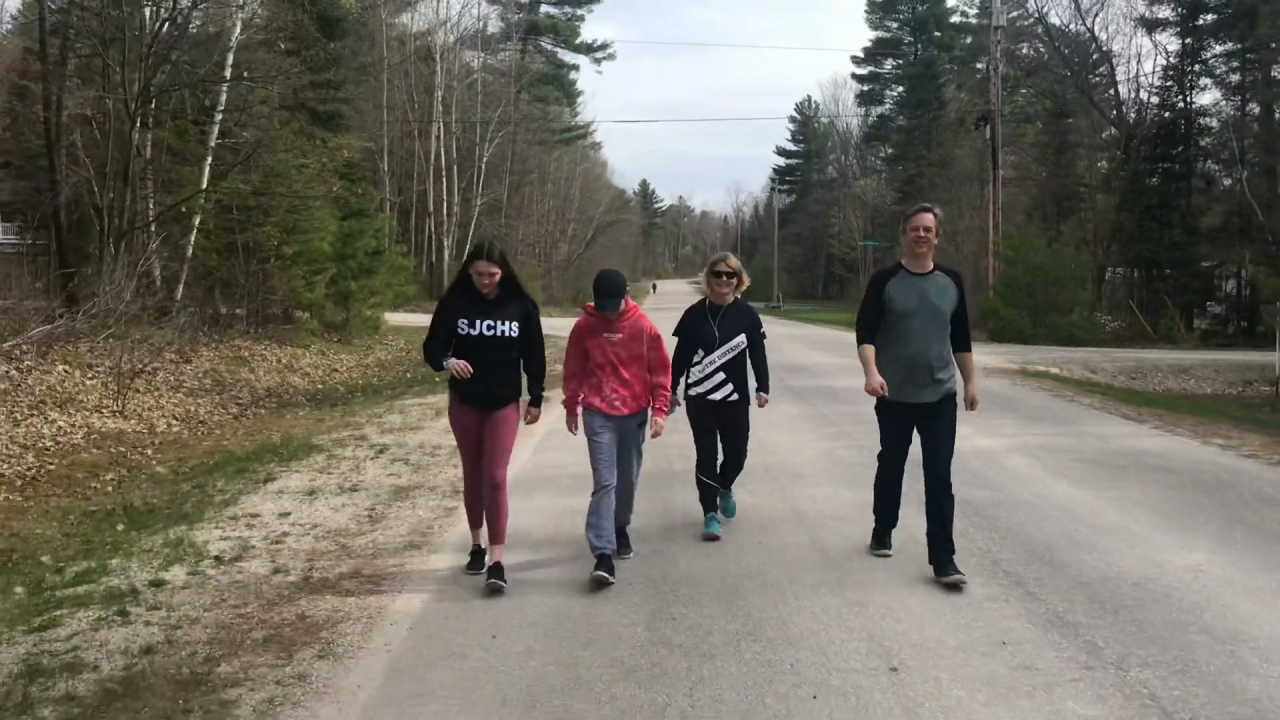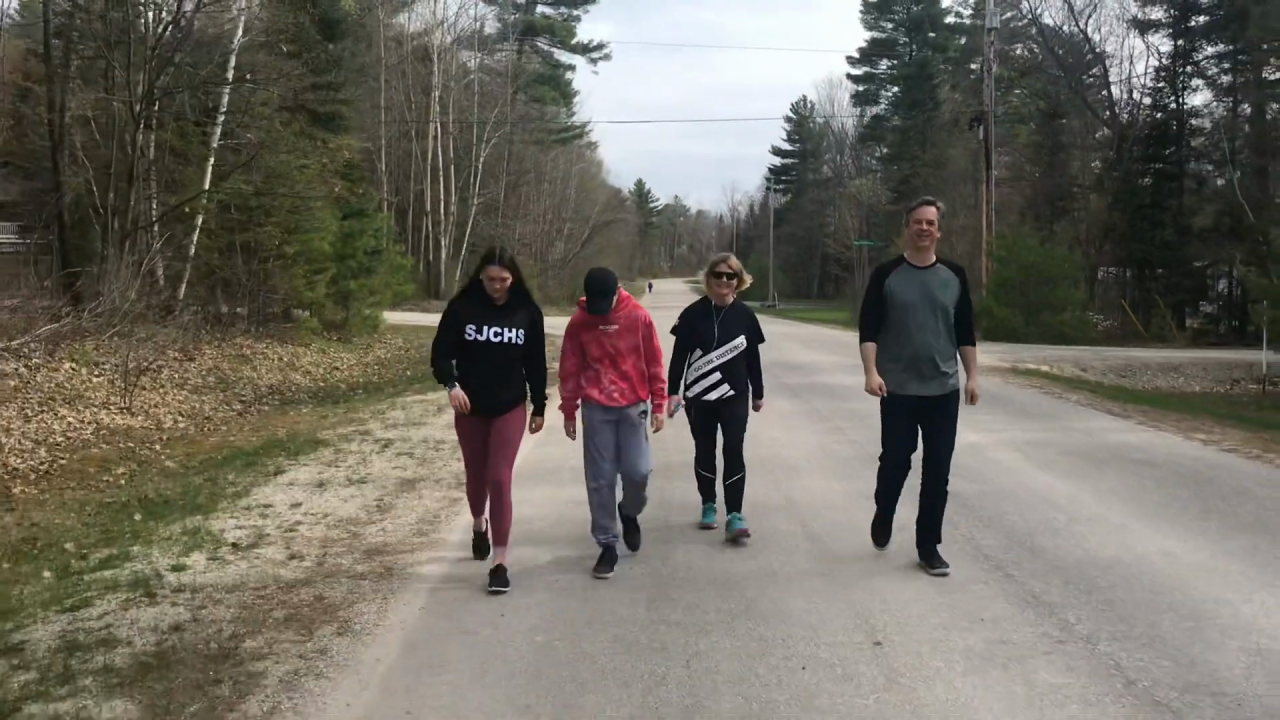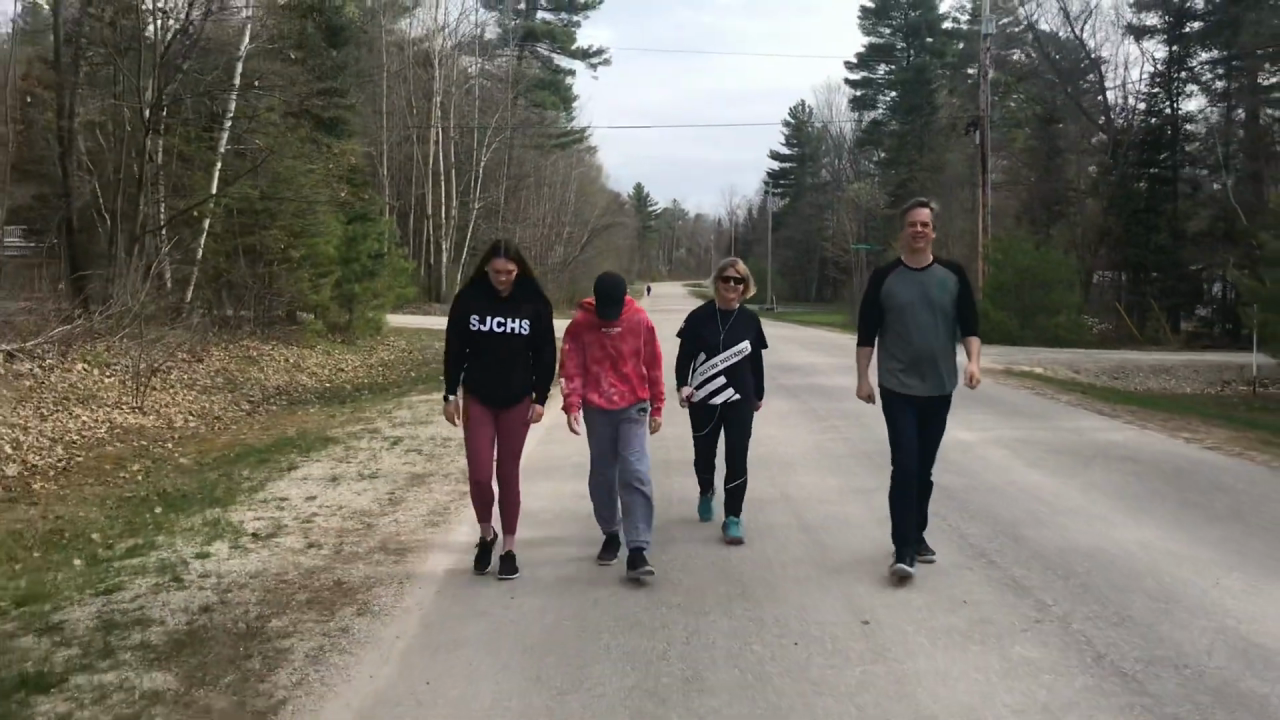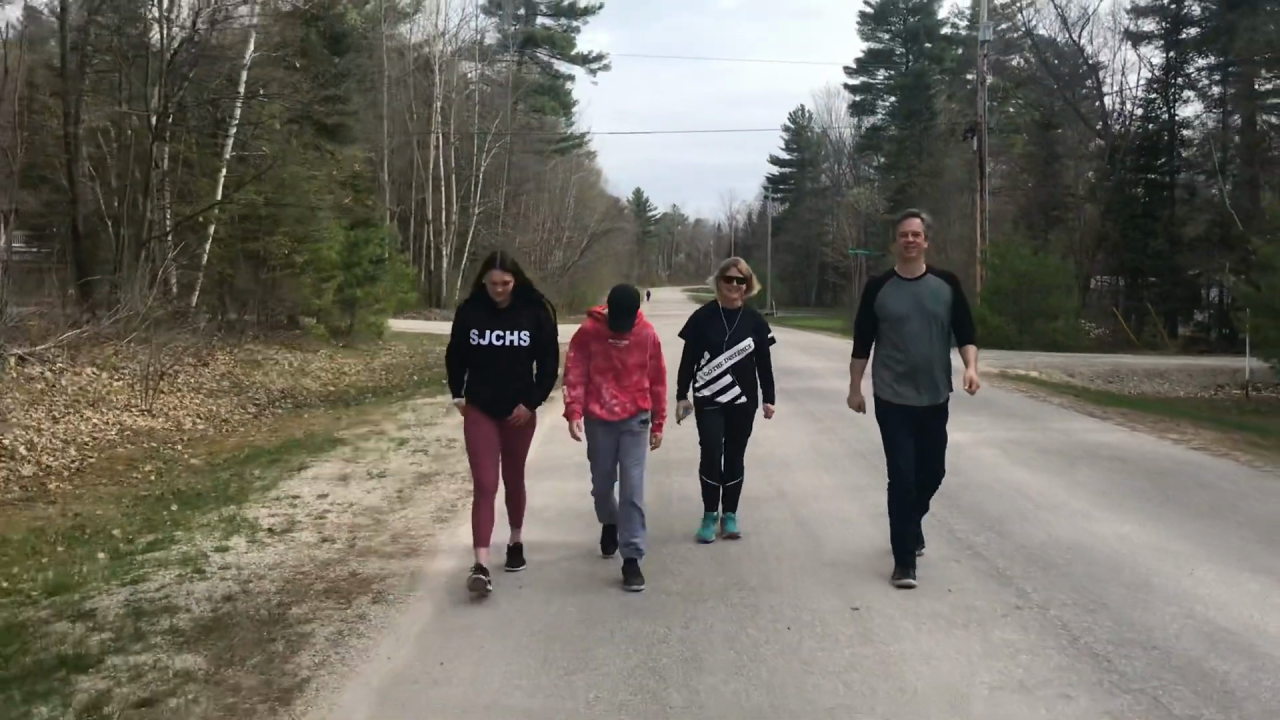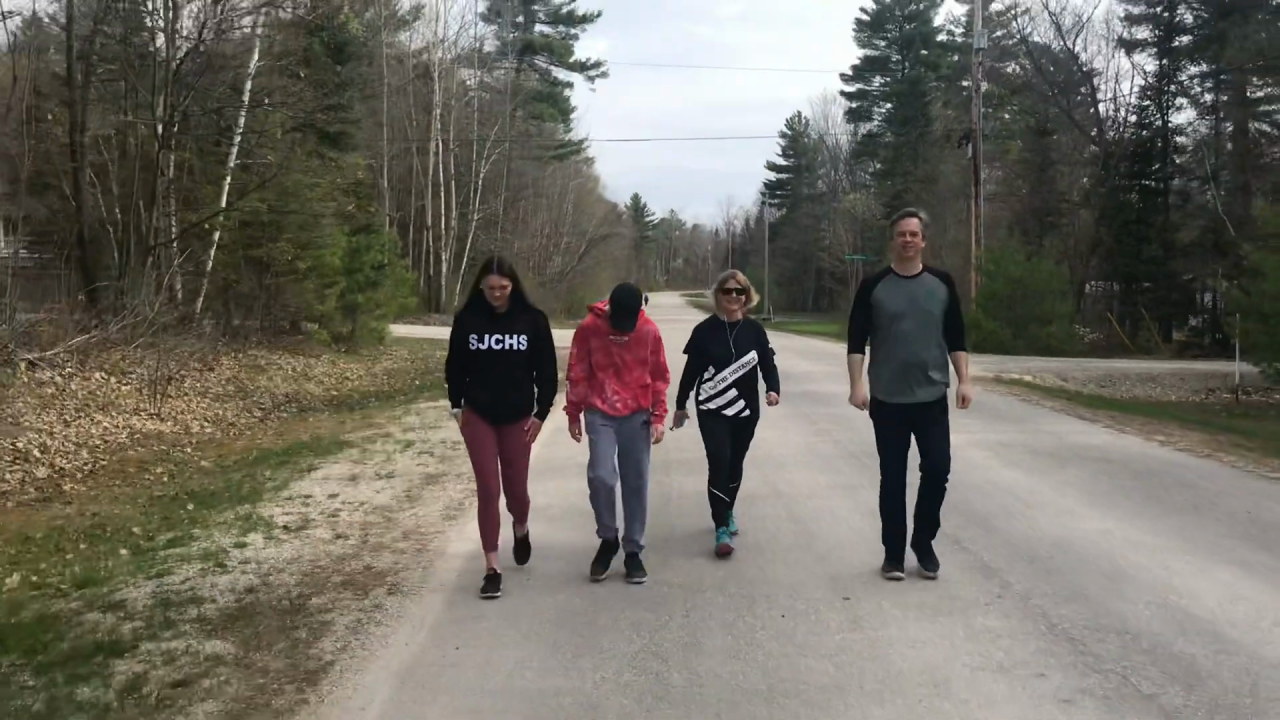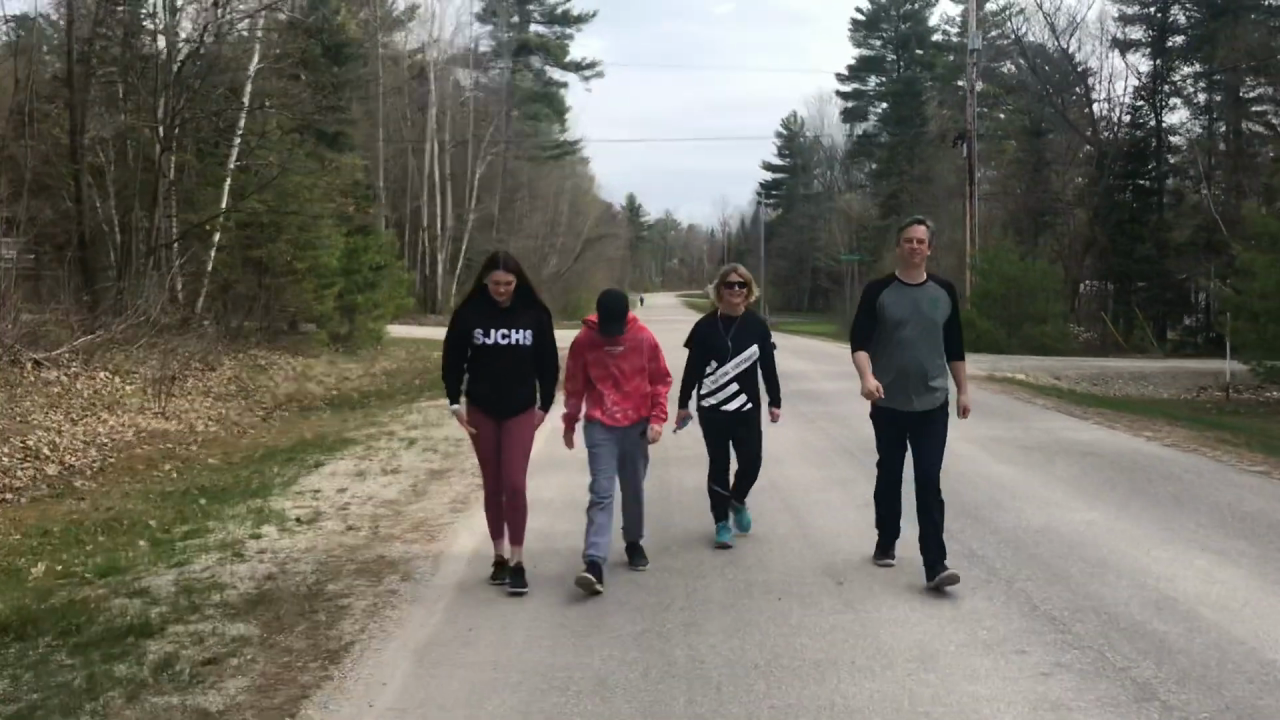
dt=0.2s
person 1, frame 1
left shoulder: (952, 282)
right shoulder: (884, 281)
left elbow: (961, 338)
right elbow: (865, 333)
left wrist: (970, 382)
right wrist: (871, 373)
left hip: (941, 394)
right hip: (895, 395)
left knee: (939, 475)
right knee: (891, 466)
left ankle: (942, 558)
right ankle: (883, 530)
person 1, frame 2
left shoulder: (954, 276)
right shoulder: (886, 275)
left elbow: (965, 331)
right elbow: (868, 330)
left wrist: (972, 376)
right wrist: (871, 373)
left hip: (944, 390)
right hip: (898, 389)
left knee: (937, 471)
right knee: (895, 462)
left ankle: (928, 547)
right ankle: (882, 516)
person 1, frame 3
left shoulder: (953, 274)
right shoulder: (884, 277)
left elbow: (970, 324)
right elbow: (867, 332)
left wrist: (973, 361)
right wrist: (862, 378)
left hip: (939, 388)
right hip: (897, 387)
left knee: (923, 467)
right knee: (905, 464)
left ankle: (916, 535)
right ankle: (905, 551)
person 1, frame 4
left shoulder: (946, 284)
right shoulder: (878, 288)
left elbow: (965, 332)
right elbow: (862, 343)
left wrist: (971, 368)
right wrist: (855, 388)
left hip: (935, 398)
right hip: (891, 399)
left knee: (931, 472)
right knee: (901, 477)
left ankle: (911, 522)
right ankle: (904, 559)
person 1, frame 5
left shoulder: (942, 283)
right shoulder: (873, 286)
left elbow: (956, 337)
right elbow: (856, 340)
left wrist: (964, 381)
right wrist: (857, 384)
left hip: (932, 396)
right hip: (888, 398)
left knee: (937, 473)
right knee: (893, 478)
left ankle: (924, 543)
right ankle: (894, 553)
person 1, frame 6
left shoulder: (945, 292)
right shoulder: (878, 291)
left elbow: (955, 346)
right elbow: (859, 341)
left wrist: (963, 391)
right wrist: (867, 377)
left hip: (934, 403)
right hip: (890, 404)
left knee: (929, 482)
right knee: (889, 476)
left ankle: (935, 565)
right ankle: (886, 541)
person 2, frame 1
left shoulder: (521, 306)
right shoulder: (454, 303)
left elbow: (534, 356)
right elbow: (432, 347)
left wrist: (536, 399)
right wrist: (447, 362)
left hip: (505, 405)
right hip: (464, 402)
left knee: (496, 479)
right knee: (473, 476)
left ankle: (496, 562)
right ankle: (476, 543)
person 2, frame 2
left shoulder: (528, 312)
right shoulder: (461, 307)
left elbow: (536, 363)
right elbow: (441, 354)
left wrist: (538, 408)
right wrist: (452, 386)
left hip: (511, 409)
right hip: (470, 407)
left knee: (500, 482)
right knee: (476, 478)
left ankle: (500, 562)
right ankle: (479, 525)
person 2, frame 3
left shoulder: (535, 305)
right shoulder: (468, 300)
left elbow: (545, 356)
right elbow: (454, 350)
left wrist: (541, 398)
right wrist: (450, 395)
left hip: (517, 402)
right hip: (477, 399)
left knee: (508, 475)
right knee: (479, 476)
left ankle: (508, 547)
right ankle: (485, 532)
person 2, frame 4
left shoulder: (536, 314)
right shoulder: (469, 313)
left elbow: (549, 364)
right elbow: (456, 358)
left wrist: (532, 402)
right wrist: (458, 396)
left hip: (519, 410)
right hip: (479, 410)
left knee: (513, 479)
right knee: (485, 485)
left ankle: (515, 540)
right ankle: (480, 566)
person 2, frame 5
left shoulder: (532, 320)
right shoulder: (467, 319)
left elbow: (547, 370)
right elbow: (455, 365)
left wrist: (541, 413)
right wrist: (457, 406)
left hip: (519, 417)
right hip: (477, 416)
left knee: (516, 488)
right knee: (488, 492)
left ankle: (521, 529)
right ankle: (491, 568)
person 2, frame 6
left shoulder: (535, 314)
right shoulder: (468, 313)
left elbow: (548, 363)
right elbow: (453, 360)
left wrist: (545, 405)
right wrist: (455, 401)
left hip: (521, 411)
right hip: (481, 410)
left knee: (514, 484)
right knee: (492, 485)
left ankle: (516, 561)
right ankle: (500, 554)
person 3, frame 1
left shoulder: (643, 326)
right shoulder: (584, 327)
left elbow: (660, 370)
right elbow: (573, 370)
left wrist: (659, 410)
right wrist: (571, 407)
left hip: (634, 413)
right hip: (598, 414)
left knee: (627, 477)
right knee: (604, 482)
left ankle: (621, 526)
right ankle: (603, 555)
person 3, frame 2
left shoulder: (638, 317)
right shoulder: (578, 323)
left elbow: (654, 362)
right elbow: (570, 369)
left wrist: (658, 404)
right wrist: (569, 410)
left hip: (634, 406)
right hip: (596, 408)
left knee: (637, 471)
right knee: (600, 477)
left ankle: (629, 512)
right ankle: (607, 545)
person 3, frame 3
left shoulder: (640, 320)
right shoulder: (580, 324)
left elbow: (653, 365)
right elbow: (571, 367)
left wrist: (657, 407)
right wrist: (572, 405)
left hip: (634, 408)
right hip: (596, 409)
left knee: (636, 473)
right knee: (602, 475)
left ankle: (637, 550)
right ankle: (610, 534)
person 3, frame 4
left shoulder: (647, 334)
right shoulder: (587, 332)
left elbow: (657, 381)
right elbow: (575, 377)
left wrist: (657, 423)
right wrist: (573, 414)
left hip: (635, 419)
right hip: (598, 420)
left knee: (632, 487)
right knee: (603, 482)
left ankle: (631, 557)
right ankle: (610, 521)
person 3, frame 5
left shoulder: (649, 331)
right shoulder: (589, 328)
left elbow: (659, 376)
right elbow: (577, 373)
left wrist: (658, 415)
right wrist: (574, 413)
left hip: (637, 415)
right hip: (599, 415)
left knee: (635, 483)
right knee: (601, 478)
left ankle: (633, 552)
right ankle: (608, 538)
person 3, frame 6
left shoulder: (644, 337)
right shoulder: (583, 341)
left elbow: (661, 380)
right elbow: (574, 385)
left wrist: (657, 417)
right wrist: (570, 423)
left hip: (636, 424)
right hip: (599, 427)
left knee: (632, 488)
right knee: (601, 492)
left ankle: (633, 540)
right ankle: (594, 564)
person 4, frame 1
left shoulder: (747, 314)
right shoulder: (694, 314)
left elbow: (758, 354)
right elbow: (681, 355)
left wrist: (763, 388)
right wrist: (673, 389)
left hip: (735, 397)
right hip: (700, 397)
left knee: (737, 452)
right knee: (706, 455)
left ankle: (724, 490)
right ankle: (710, 515)
person 4, frame 2
left shoulder: (745, 315)
right shoulder: (693, 314)
left elbow: (753, 357)
right elbow: (679, 354)
left wrist: (758, 393)
right wrist: (674, 389)
left hip: (734, 395)
right hip: (699, 395)
left knee: (734, 451)
right knee: (705, 451)
left ankle: (734, 516)
right ankle: (708, 504)
person 4, frame 3
left shoulder: (750, 320)
right shoulder: (699, 317)
left elbow: (756, 361)
right elbow: (685, 357)
left wrist: (758, 396)
right wrist: (683, 385)
left hip: (740, 401)
right hip: (704, 400)
left knee: (737, 457)
right knee: (704, 453)
left ankle: (733, 519)
right ankle: (707, 493)
person 4, frame 4
left shoulder: (754, 319)
right shoulder: (702, 317)
left elbow: (763, 359)
right elbow: (688, 358)
left wrist: (769, 396)
right wrist: (682, 396)
left hip: (743, 400)
right hip: (708, 398)
left knee: (735, 457)
right knee: (711, 452)
left ankle: (729, 514)
right ankle: (710, 514)
person 4, frame 5
left shoulder: (755, 330)
right shoulder: (704, 331)
left elbow: (768, 365)
right elbow: (691, 370)
left wrist: (773, 389)
right wrist: (680, 404)
left hip: (745, 411)
right hip: (712, 411)
left knee: (735, 464)
right knee: (719, 465)
left ankle: (727, 513)
right ankle: (722, 530)
person 4, frame 6
left shoulder: (757, 325)
right shoulder: (705, 326)
left elbow: (768, 365)
right elbow: (692, 368)
left wrist: (775, 401)
right wrist: (683, 404)
left hip: (748, 406)
right hip: (713, 407)
left knee: (751, 460)
right knee: (719, 464)
left ankle: (738, 500)
right ankle: (722, 523)
